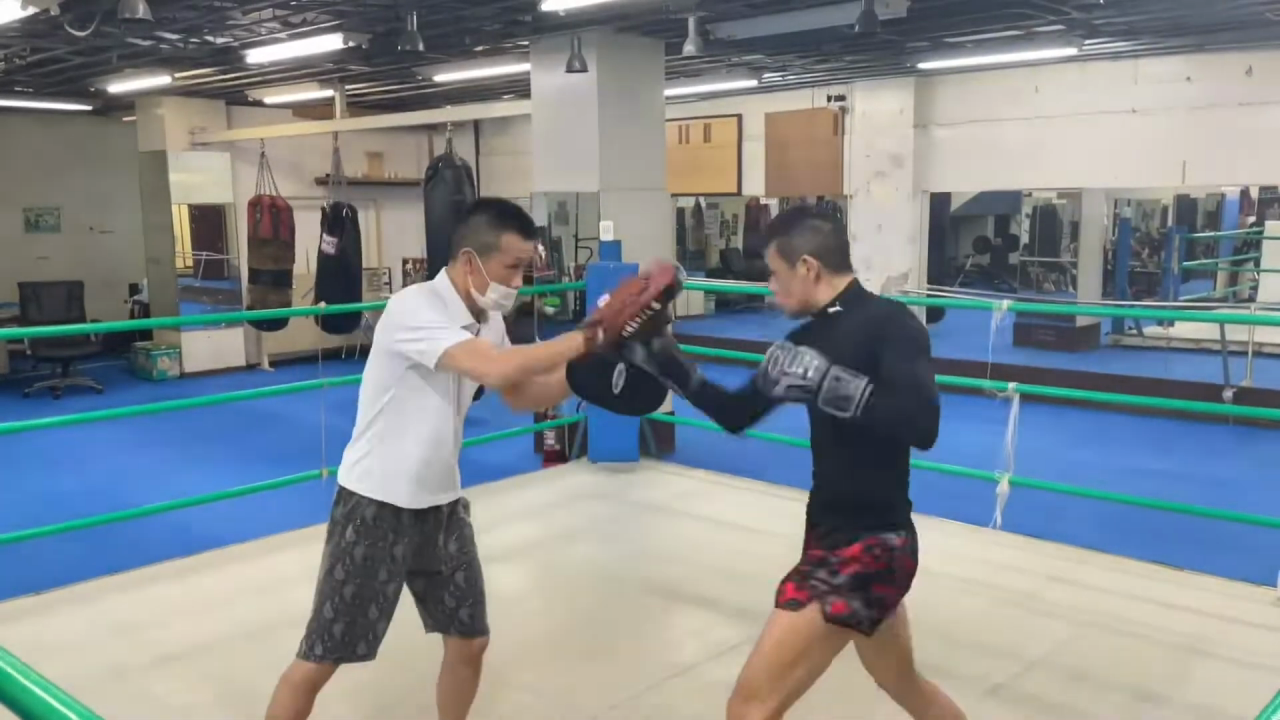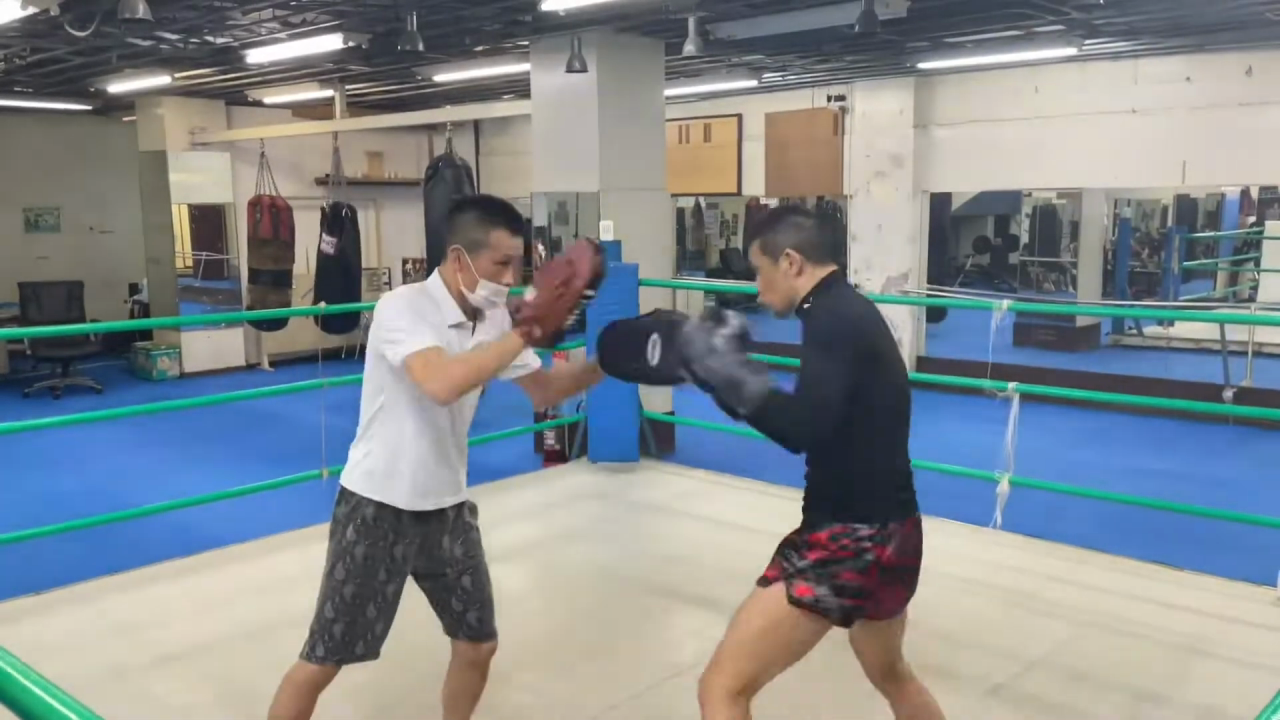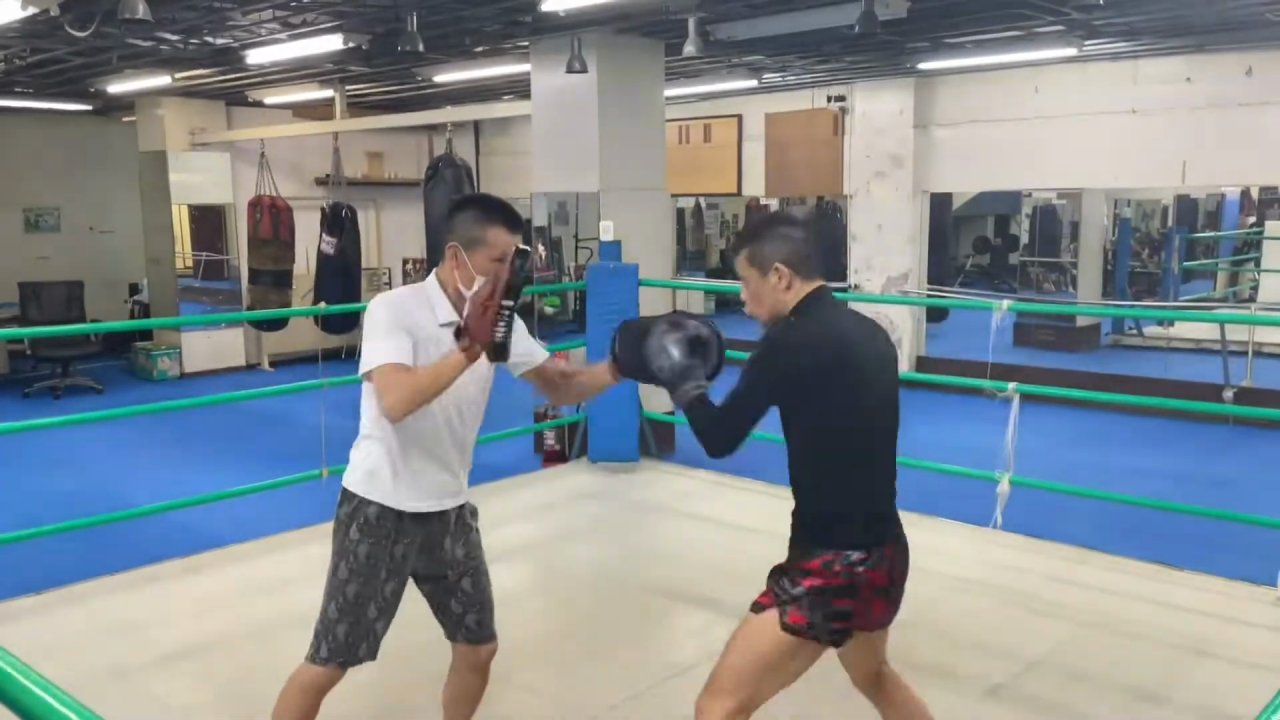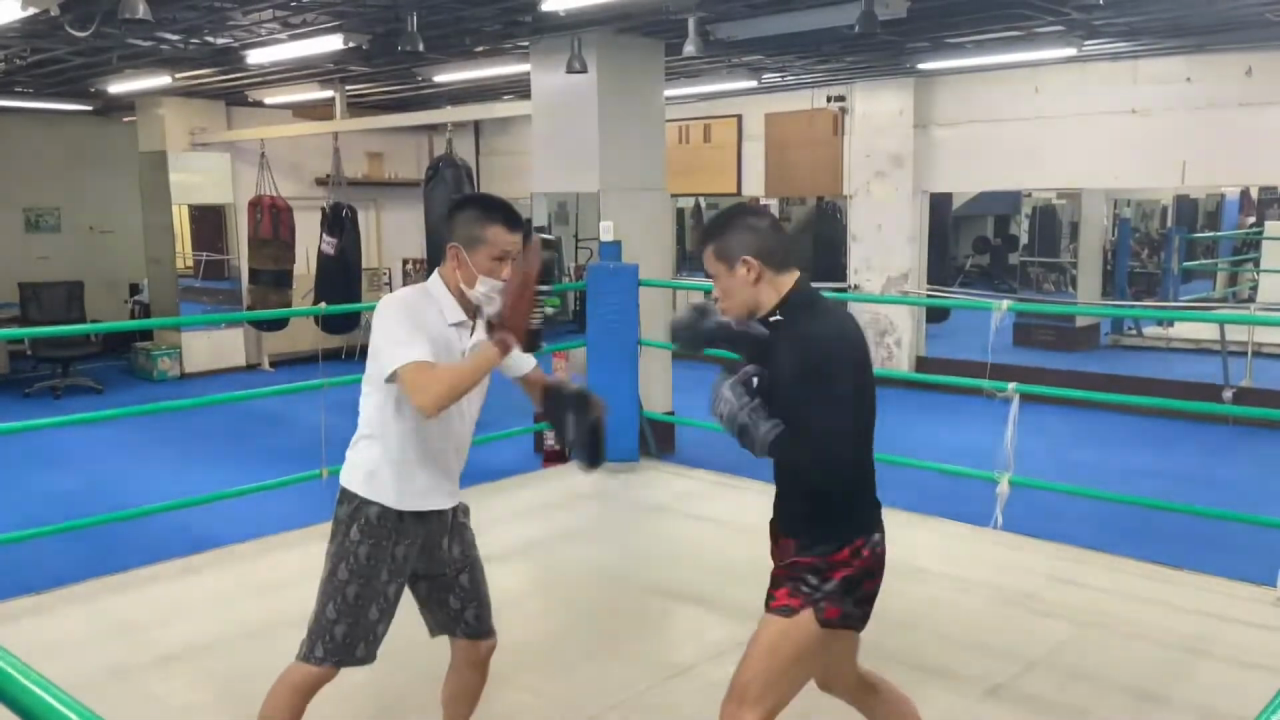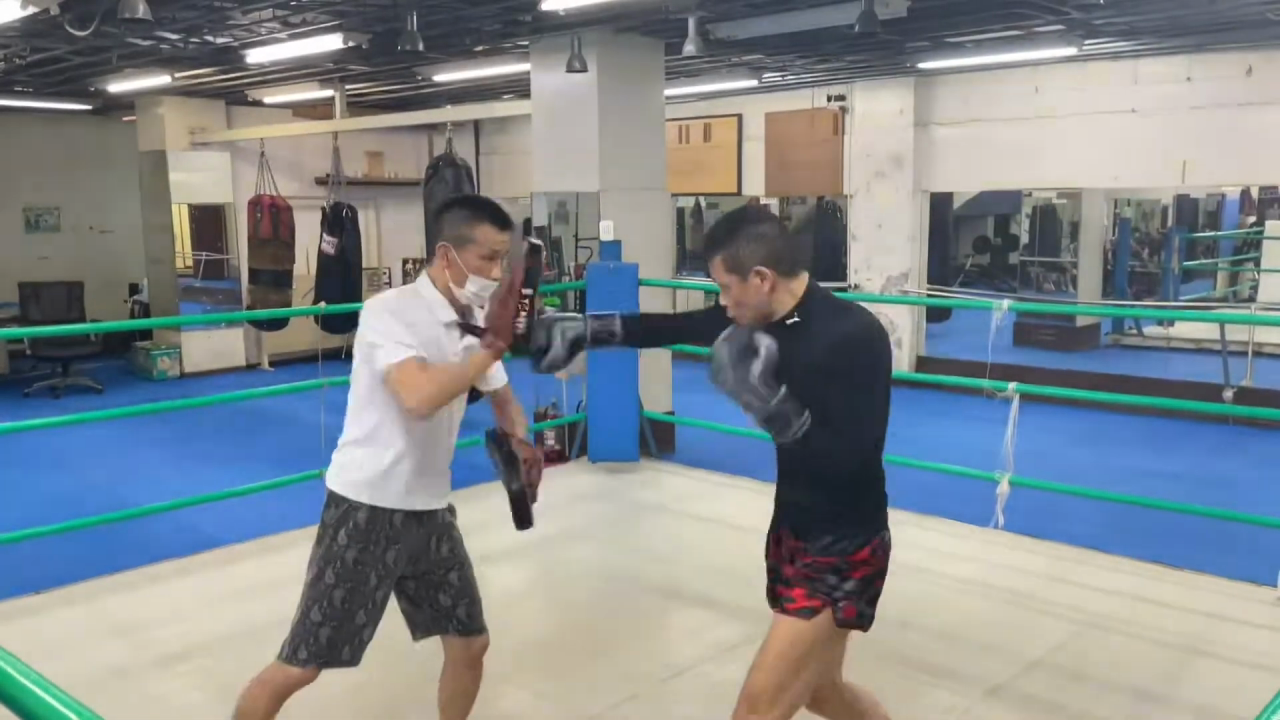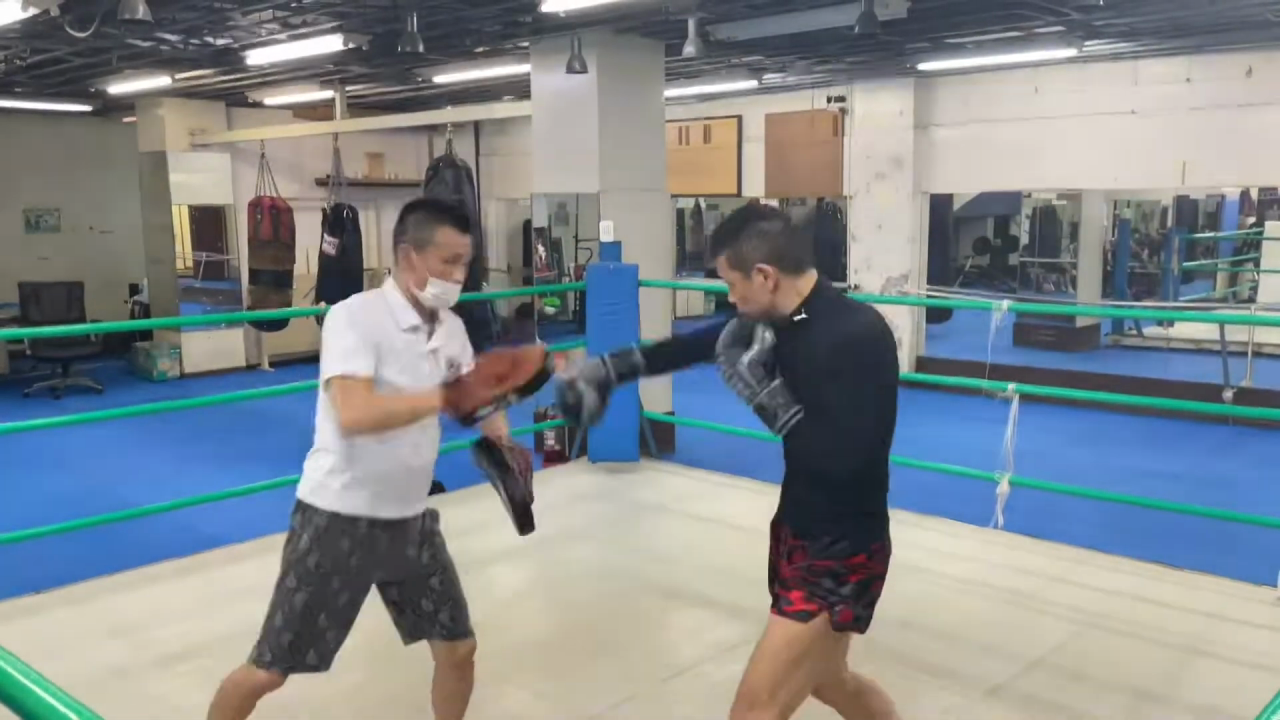
dt=0.1s
person 1, frame 1
left shoulder: (488, 320)
right shoulder: (415, 308)
left elbow: (521, 394)
right elbow: (495, 369)
right wrist: (591, 335)
left hip: (439, 504)
right hip: (376, 506)
left knee: (469, 642)
right knee: (320, 661)
person 1, frame 2
left shoulder: (493, 317)
right shoulder: (402, 307)
left elbow: (545, 390)
right elbow: (446, 386)
left wrist: (604, 363)
right wrist: (534, 329)
left hip: (447, 508)
right hip: (379, 509)
left knee: (478, 645)
right knee: (322, 662)
person 1, frame 3
left shoulder: (496, 320)
right shoulder: (393, 309)
left elbow: (559, 386)
right elbow: (396, 403)
left wrist: (620, 368)
right wrist: (469, 349)
left hip: (447, 511)
right hip: (380, 509)
left knee: (478, 648)
right knee: (327, 664)
person 1, frame 4
left shoulder: (493, 318)
right shoulder: (400, 311)
left elbow: (535, 385)
right elbow: (427, 399)
left wrist: (564, 403)
right wrist: (501, 341)
left hip: (442, 509)
right hip: (380, 508)
left knee: (477, 645)
right knee: (321, 662)
person 1, frame 5
left shoulder: (476, 321)
right shoulder: (388, 312)
left elbow: (501, 397)
right elbow: (420, 399)
left wrist: (520, 443)
right wrist: (492, 346)
left hip: (428, 511)
right hip: (364, 510)
left knee: (471, 644)
right knee: (301, 666)
person 1, frame 6
left shoulder: (449, 328)
right shoulder: (353, 318)
right elbow: (353, 414)
left wrist: (502, 440)
right wrist: (447, 396)
left hip: (409, 519)
right hip: (338, 519)
left knee: (458, 649)
right knee: (267, 671)
person 2, frame 1
left shoulder: (890, 323)
right shoulder: (817, 336)
left elbow: (921, 426)
right elbow: (738, 416)
left wrist: (825, 380)
right wrist: (665, 362)
left hip: (866, 546)
right hip: (871, 539)
person 2, frame 2
left shoulder: (831, 320)
right shoulder: (852, 313)
left elbow: (805, 431)
right elbow: (803, 420)
left wrist: (728, 363)
right wrist: (705, 369)
left hip: (847, 538)
right hip: (894, 529)
right knee: (888, 672)
person 2, frame 3
left shoulder: (794, 343)
right shoulder: (865, 333)
left elbow: (718, 440)
left wrist: (684, 377)
left hip: (832, 561)
right hip: (879, 548)
right knee: (874, 677)
person 2, frame 4
right shoulder: (793, 323)
left elbow: (829, 470)
left wrist: (745, 419)
right wrist: (728, 329)
left hip: (832, 549)
right hip: (812, 532)
right knee: (839, 676)
person 2, frame 5
left shoulder: (855, 336)
right shoulder: (783, 321)
left elbow: (852, 463)
right elbow: (683, 325)
left wrist: (764, 398)
right wrist: (582, 330)
left hip: (845, 549)
right hip: (799, 535)
person 2, frame 6
left shoulder: (863, 334)
right shoulder: (792, 318)
left elbow: (849, 465)
right elbow: (698, 342)
left wrist: (764, 390)
right wrist: (610, 368)
left hip: (845, 552)
right hip: (805, 534)
